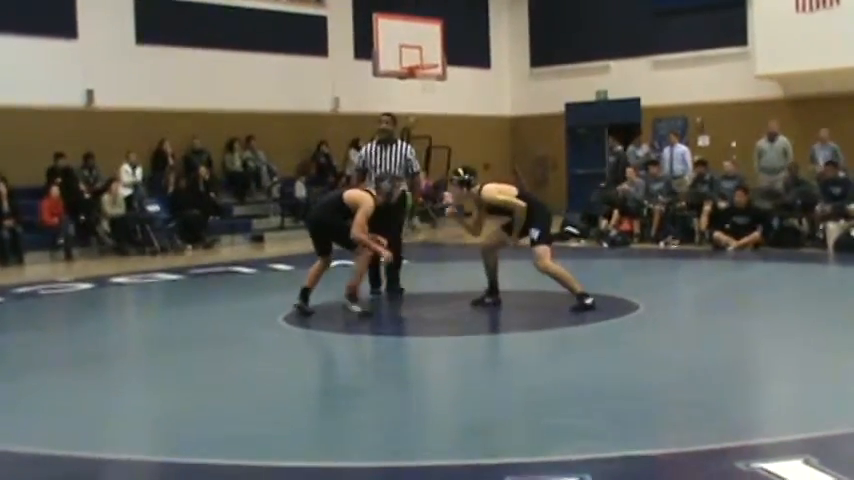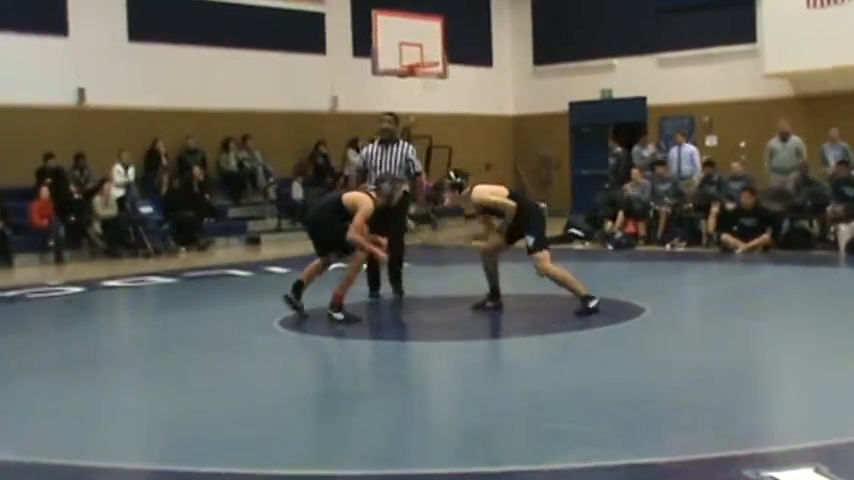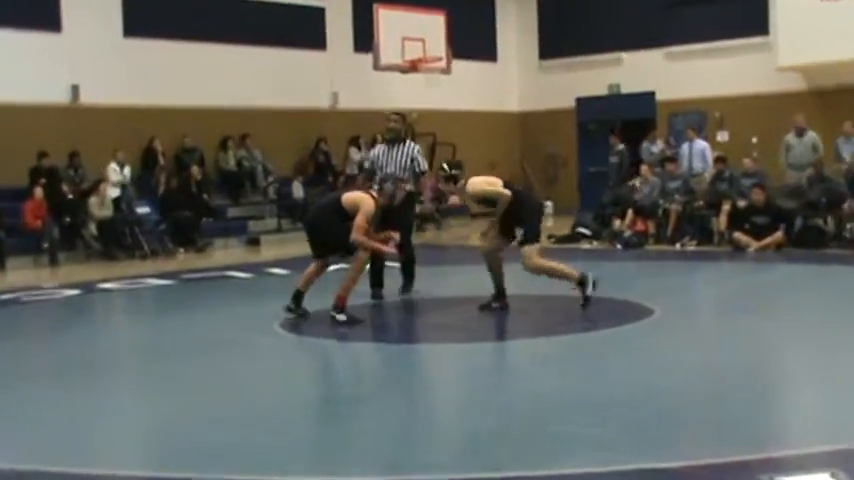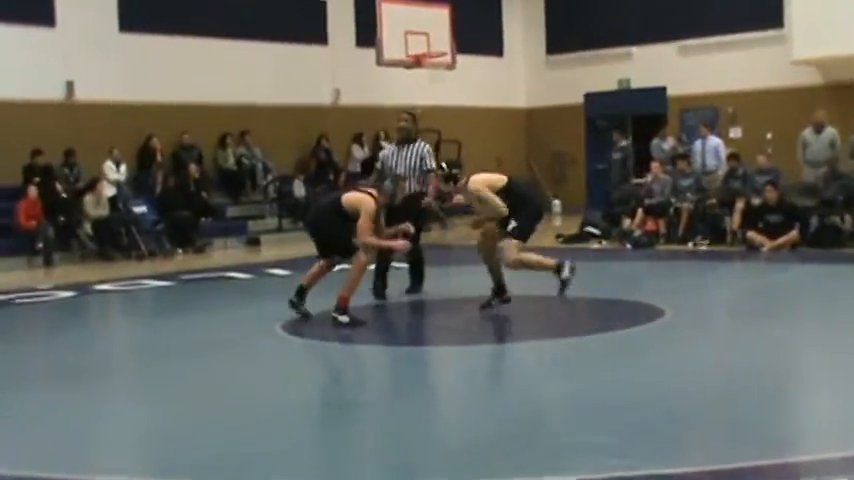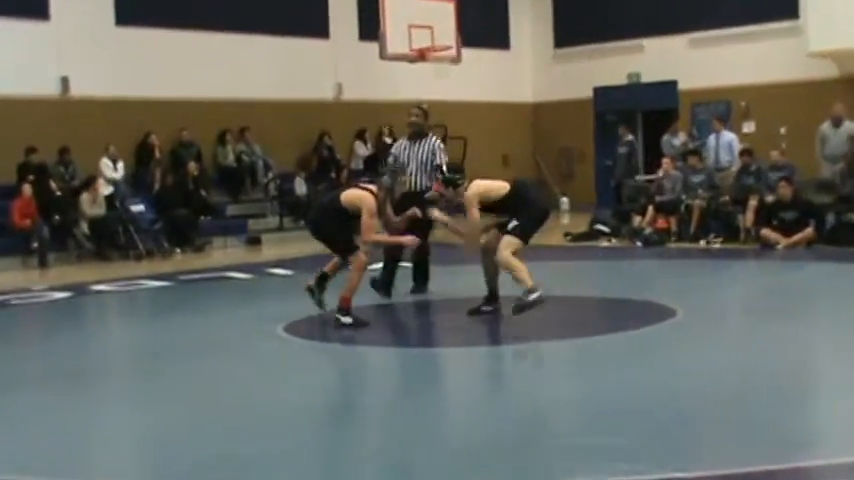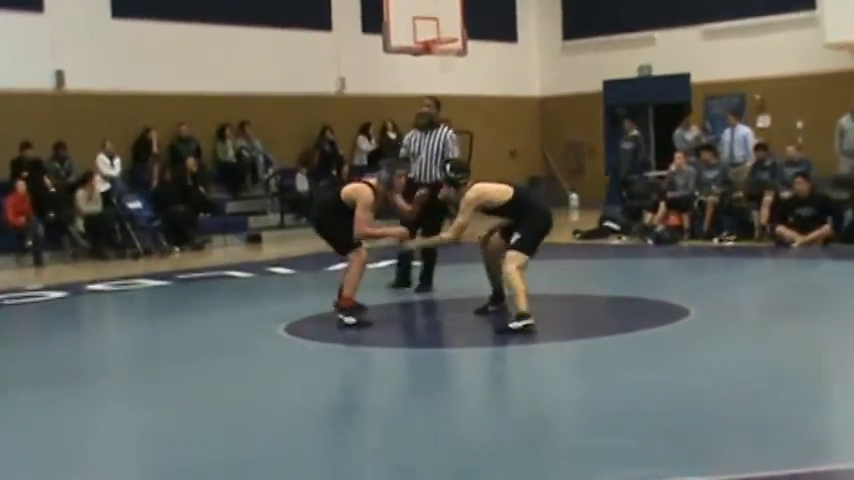
dt=0.1s
person 1, frame 1
left shoulder: (406, 149)
right shoulder: (367, 149)
left elbow: (415, 177)
right elbow: (359, 175)
left hip: (396, 200)
left knee: (394, 242)
person 1, frame 2
left shoulder: (407, 149)
right shoulder: (368, 150)
left elbow: (417, 177)
right elbow: (359, 175)
left wrist: (421, 202)
left hip: (397, 201)
left knee: (396, 242)
left ankle: (396, 282)
right ankle: (373, 286)
person 1, frame 3
left shoulder: (413, 149)
right shoulder: (377, 150)
left elbow: (423, 176)
right elbow: (367, 175)
left wrist: (426, 200)
left hip: (404, 201)
left knee: (404, 242)
left ankle: (408, 280)
right ankle: (376, 286)
person 1, frame 4
left shoulder: (423, 149)
right shoulder: (388, 151)
left elbow: (430, 175)
right elbow: (378, 176)
left wrist: (430, 196)
left hip: (414, 201)
left knee: (412, 244)
left ankle: (416, 281)
right ankle: (379, 285)
person 1, frame 5
left shoulder: (435, 144)
right shoulder: (399, 145)
left elbow: (440, 171)
left hip: (424, 198)
right hip: (403, 197)
left knee: (421, 241)
left ankle: (420, 282)
right ankle: (385, 282)
person 1, frame 6
left shoulder: (447, 135)
right shoulder: (411, 136)
right elbow: (403, 163)
left hip: (435, 191)
right hip: (413, 188)
left knee: (429, 236)
right knee: (406, 232)
left ankle: (426, 280)
right ankle: (403, 276)
person 2, frame 1
left shoulder: (486, 195)
right shoulder: (480, 198)
left elbow: (521, 206)
right elbow: (475, 231)
left wrist: (515, 234)
right wrist: (456, 216)
left hip: (537, 215)
right hip: (523, 217)
left knee: (543, 263)
right knee: (487, 247)
left ankle: (584, 297)
right ankle: (493, 293)
person 2, frame 2
left shoulder: (477, 196)
right shoulder: (476, 200)
left elbow: (511, 206)
right elbow: (490, 230)
left wrist: (503, 229)
left hip: (530, 217)
right hip: (518, 220)
left knee: (543, 267)
right knee: (487, 251)
left ankle: (588, 299)
right ankle: (494, 297)
person 2, frame 3
left shoulder: (471, 188)
right shoulder: (472, 189)
left elbow: (506, 195)
left wrist: (495, 220)
left hip: (528, 210)
right hip: (518, 211)
left knee: (531, 263)
right knee: (489, 251)
left ankle: (583, 280)
right ankle: (500, 297)
person 2, frame 4
left shoulder: (473, 187)
right shoulder: (470, 186)
left elbow: (502, 210)
left wrist: (482, 219)
left hip: (529, 206)
right hip: (518, 207)
left knee: (510, 259)
right knee: (485, 244)
left ankle: (560, 267)
right ankle: (500, 291)
person 2, frame 5
left shoulder: (470, 195)
right shoulder: (473, 189)
left elbow: (472, 238)
left wrist: (444, 220)
left hip: (533, 207)
right hip: (527, 209)
left knee: (502, 256)
right knee: (487, 248)
left ankle: (532, 292)
right ankle: (491, 300)
person 2, frame 6
left shoulder: (471, 197)
right shoulder: (476, 191)
left elbow: (452, 237)
left wrist: (420, 243)
right wrist: (494, 230)
left hip: (536, 218)
right hip: (526, 217)
left knee: (510, 268)
right knee: (488, 247)
left ankle: (524, 318)
right ankle: (497, 299)
person 3, frame 1
left shoulder: (368, 196)
right shoulder: (368, 201)
left elbow: (359, 230)
right elbow: (356, 234)
left wrist: (376, 238)
right wrist: (379, 250)
left hip: (315, 216)
right hip: (327, 217)
left knee: (324, 259)
right knee: (365, 251)
left ankle: (302, 301)
right ankle: (351, 297)
person 3, frame 2
left shoulder: (367, 198)
right shoulder: (368, 204)
left elbow: (360, 233)
right elbow: (352, 236)
left wrist: (376, 239)
right wrist: (375, 251)
left hip: (314, 217)
right hip: (324, 220)
left knee: (325, 258)
right knee: (359, 256)
left ankle: (295, 293)
right ankle: (335, 308)
person 3, frame 3
left shoulder: (372, 199)
right shoulder: (369, 203)
left elbow: (366, 235)
right elbow: (355, 238)
left wrist: (387, 236)
right wrist: (382, 249)
left hip: (315, 218)
right hip: (324, 219)
left knee: (321, 262)
right knee: (361, 257)
left ankle: (295, 302)
right ankle: (338, 310)
person 3, frame 4
left shoulder: (375, 199)
right shoulder: (369, 204)
left elbow: (380, 233)
right elbow: (364, 240)
left wrist: (400, 229)
right wrist: (393, 245)
left hip: (317, 218)
right hip: (325, 221)
left knee: (329, 260)
right knee: (361, 260)
left ankle: (298, 298)
right ankle: (340, 311)
person 3, frame 5
left shoulder: (380, 195)
right shoulder: (369, 201)
left elbow: (392, 225)
right elbow: (368, 238)
left wrist: (408, 215)
right wrist: (401, 240)
left hip: (324, 217)
right hip: (322, 220)
left knee: (348, 254)
right knee: (360, 260)
left ankle: (318, 284)
right ankle: (342, 313)
person 3, frame 6
left shoulder: (383, 188)
right shoulder: (366, 194)
left elbow: (407, 211)
right elbow: (360, 231)
right wrist: (391, 232)
left hip: (336, 215)
right hip: (326, 216)
left knee: (354, 251)
right knee: (360, 257)
left ankle: (343, 299)
right ankle: (345, 313)
